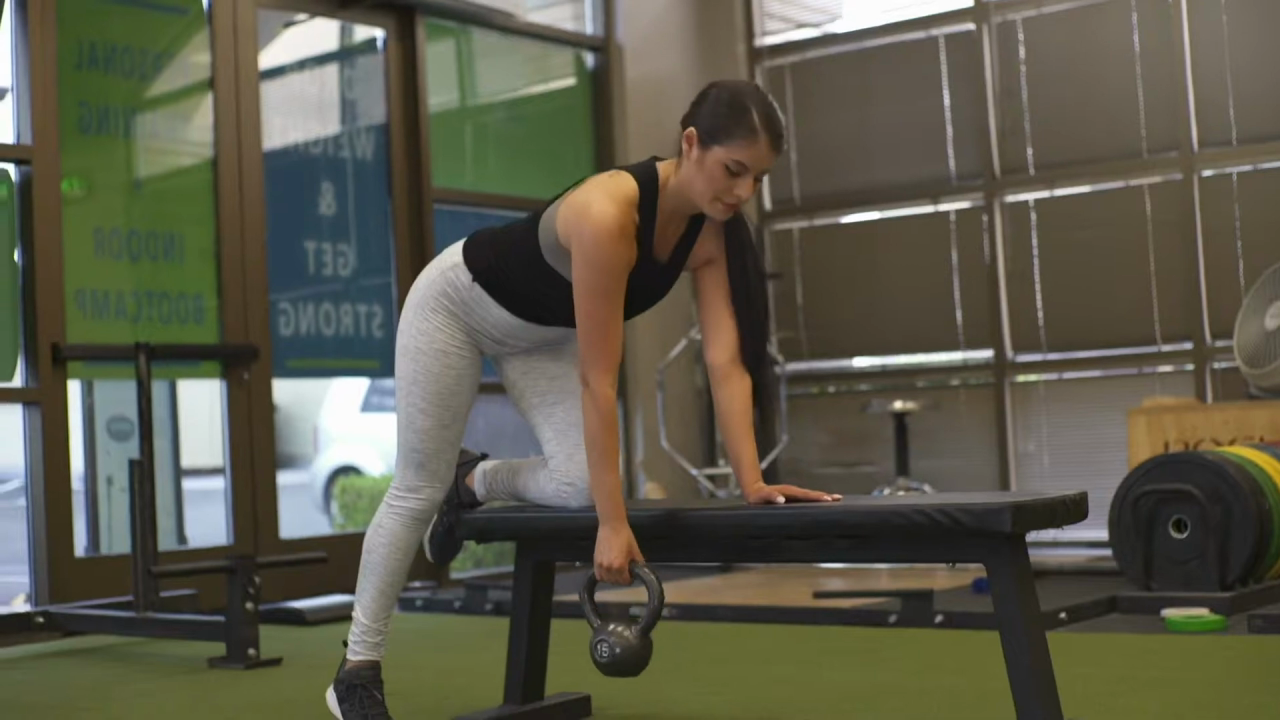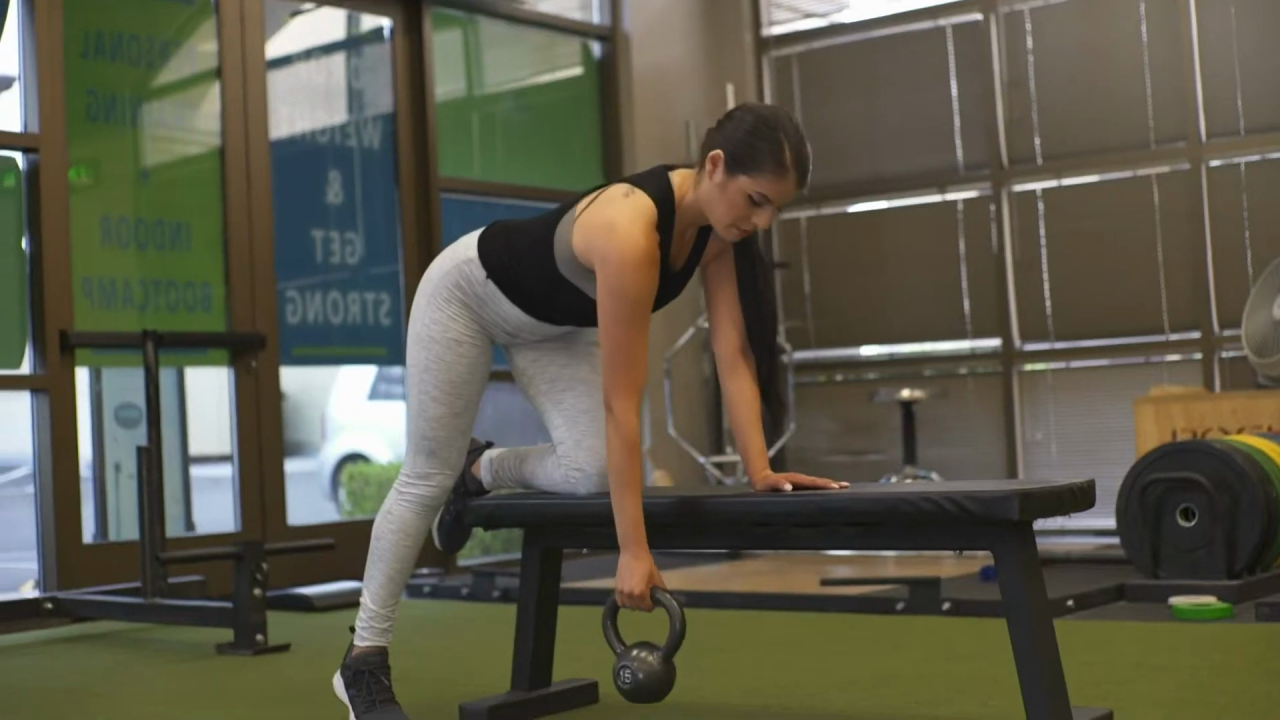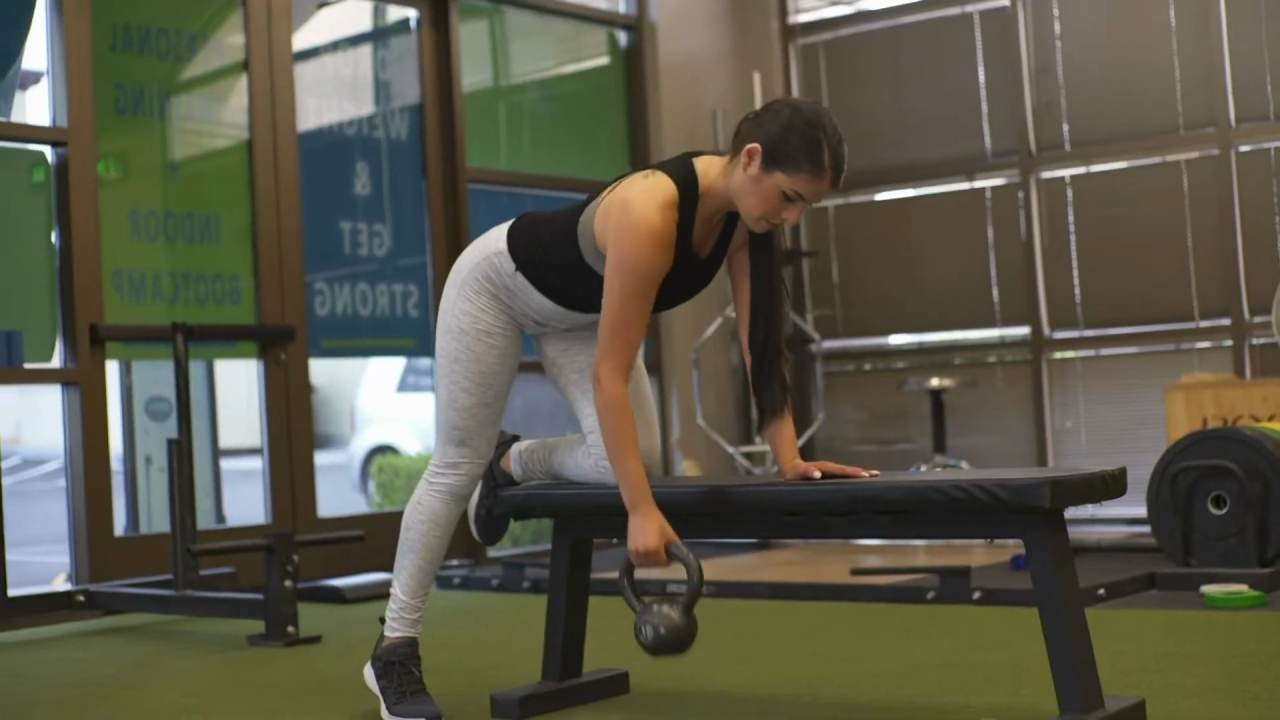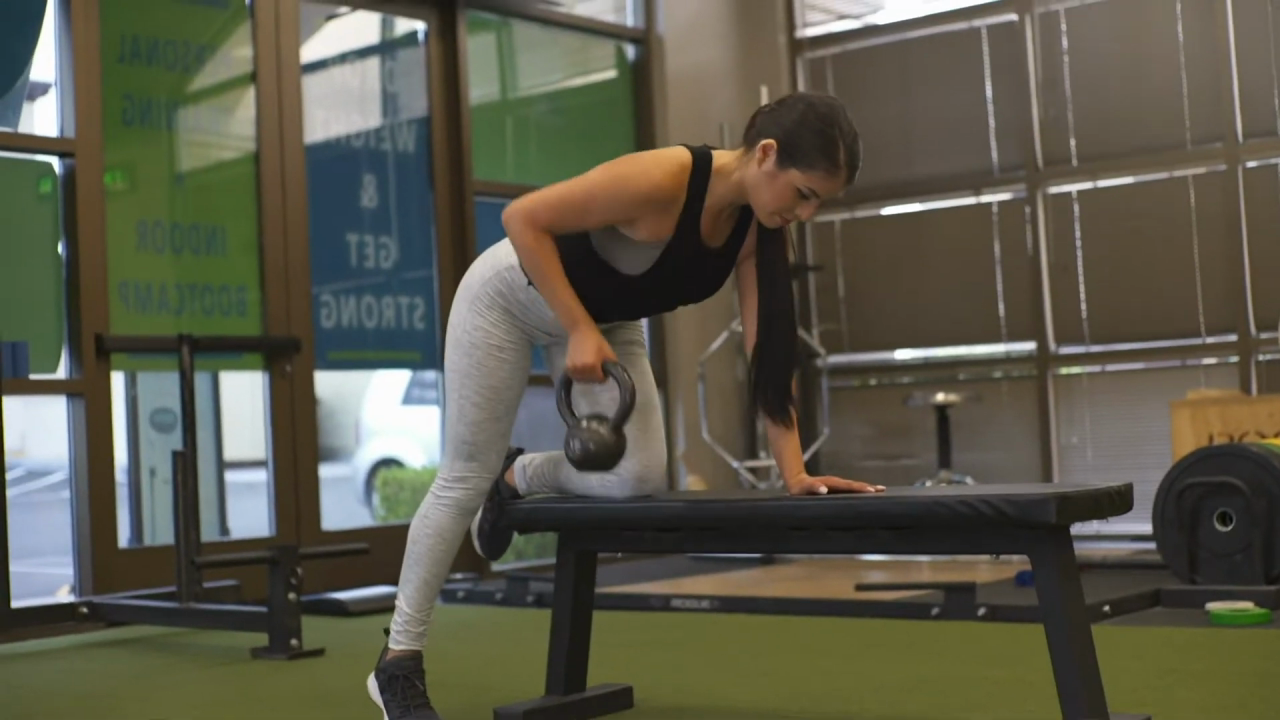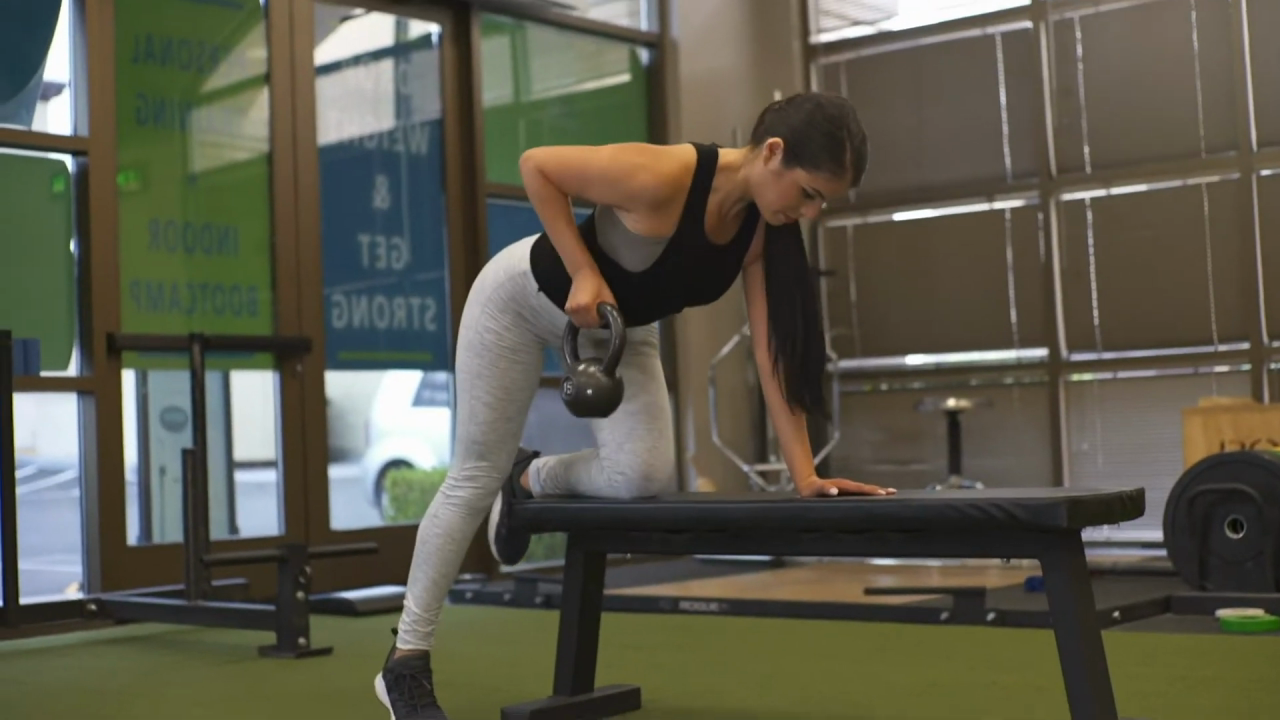
dt=0.4s
person 1, frame 1
left shoulder: (715, 230)
right shoulder: (608, 213)
left elbow: (726, 359)
right elbow: (598, 379)
left wrist: (751, 480)
right wrist: (613, 523)
left hip: (543, 330)
right hip: (458, 304)
left knee: (584, 485)
right knee: (419, 489)
left ankle: (475, 482)
right ankle: (357, 669)
person 1, frame 2
left shoulder: (721, 226)
right shoulder: (630, 233)
left elbow: (734, 353)
right elbow: (620, 402)
left wrist: (759, 469)
right wrist: (633, 550)
left hip: (556, 320)
right hip: (469, 292)
left knee: (594, 473)
right knee: (428, 475)
left ankle: (482, 469)
right ankle: (364, 657)
person 1, frame 3
left shoulder: (744, 209)
right shoulder: (650, 213)
left elbow: (761, 340)
right elbow: (608, 376)
left wrist: (789, 457)
right wrist: (640, 512)
left hip: (583, 309)
right hip: (498, 284)
left knee: (632, 463)
right knee: (457, 465)
left ankle: (512, 463)
right ankle: (394, 649)
person 1, frame 4
left shoulder: (759, 219)
right shoulder: (660, 179)
left elbow: (767, 345)
right elbow: (521, 217)
left wrist: (794, 472)
right wrist: (578, 331)
left hip: (606, 314)
right hip: (510, 293)
left knee: (638, 477)
right knee: (466, 478)
left ankle: (517, 478)
right ankle: (398, 660)
person 1, frame 5
left shoulder: (764, 222)
right shoulder: (662, 176)
left elbow: (774, 349)
right elbow: (536, 165)
left wrist: (804, 474)
right wrist: (584, 272)
left hip: (617, 323)
right hip: (523, 297)
left knee: (644, 477)
right knee: (477, 477)
left ankle: (532, 480)
right ankle: (405, 660)
